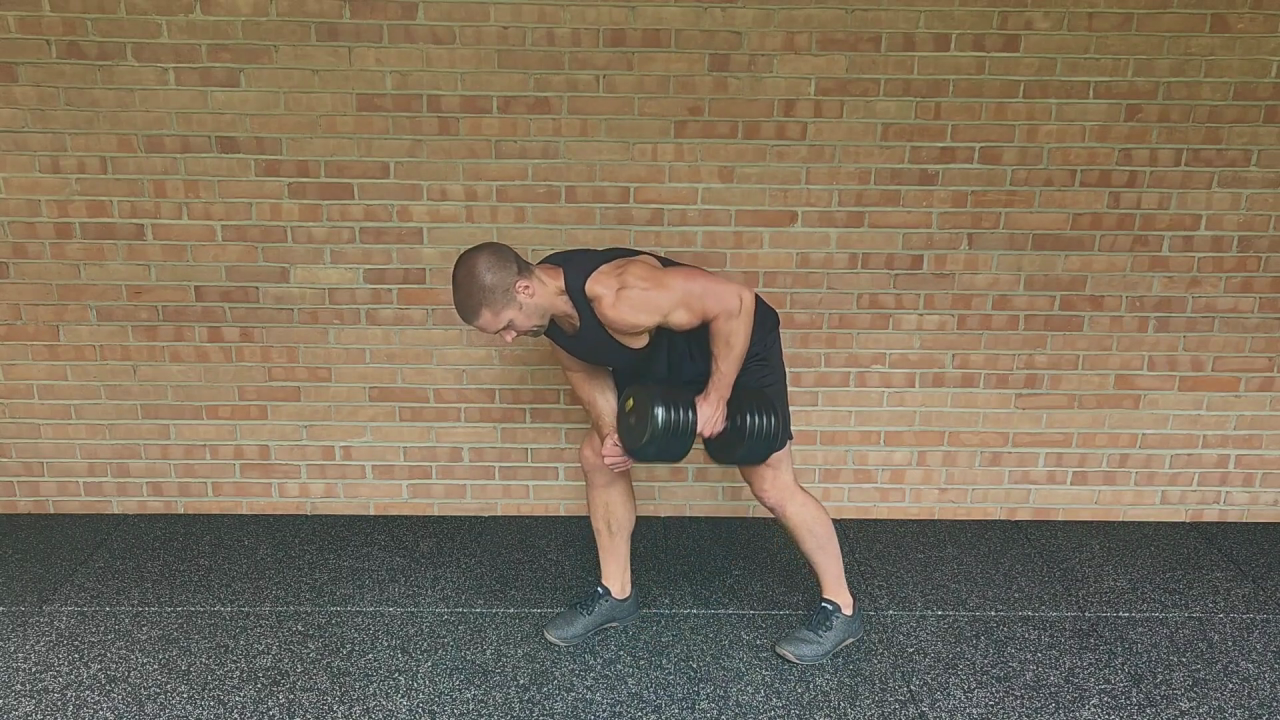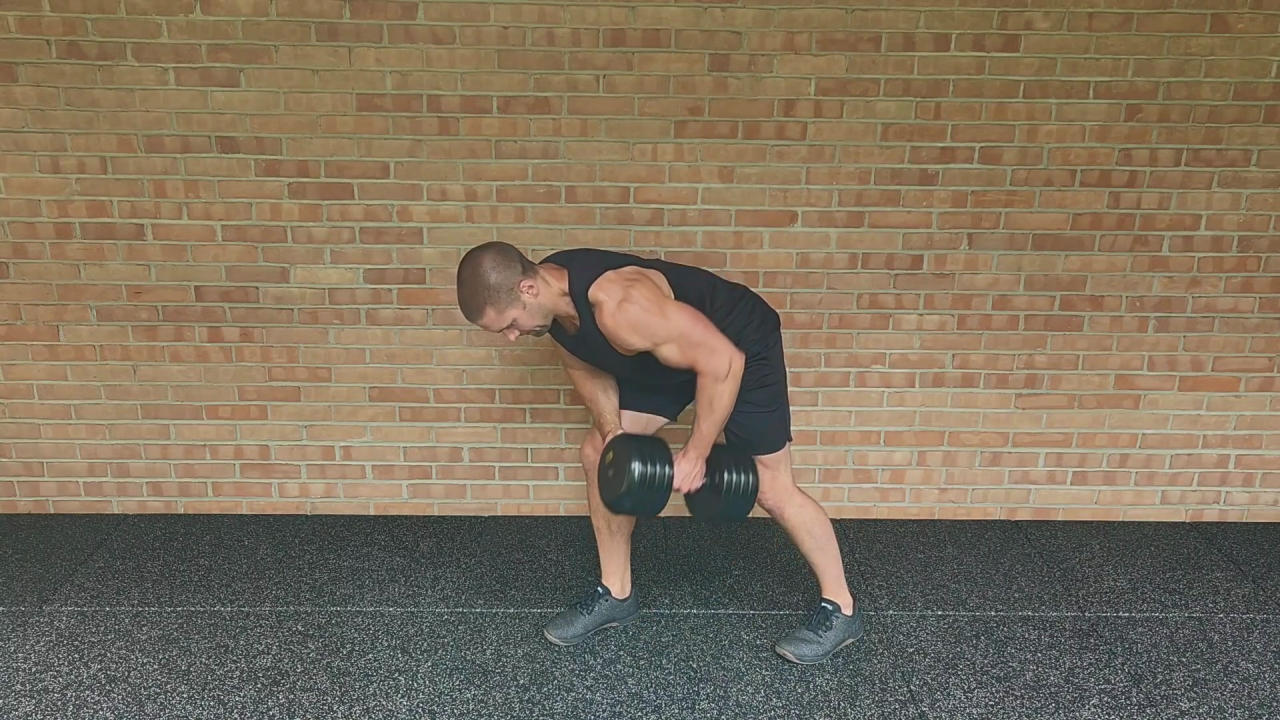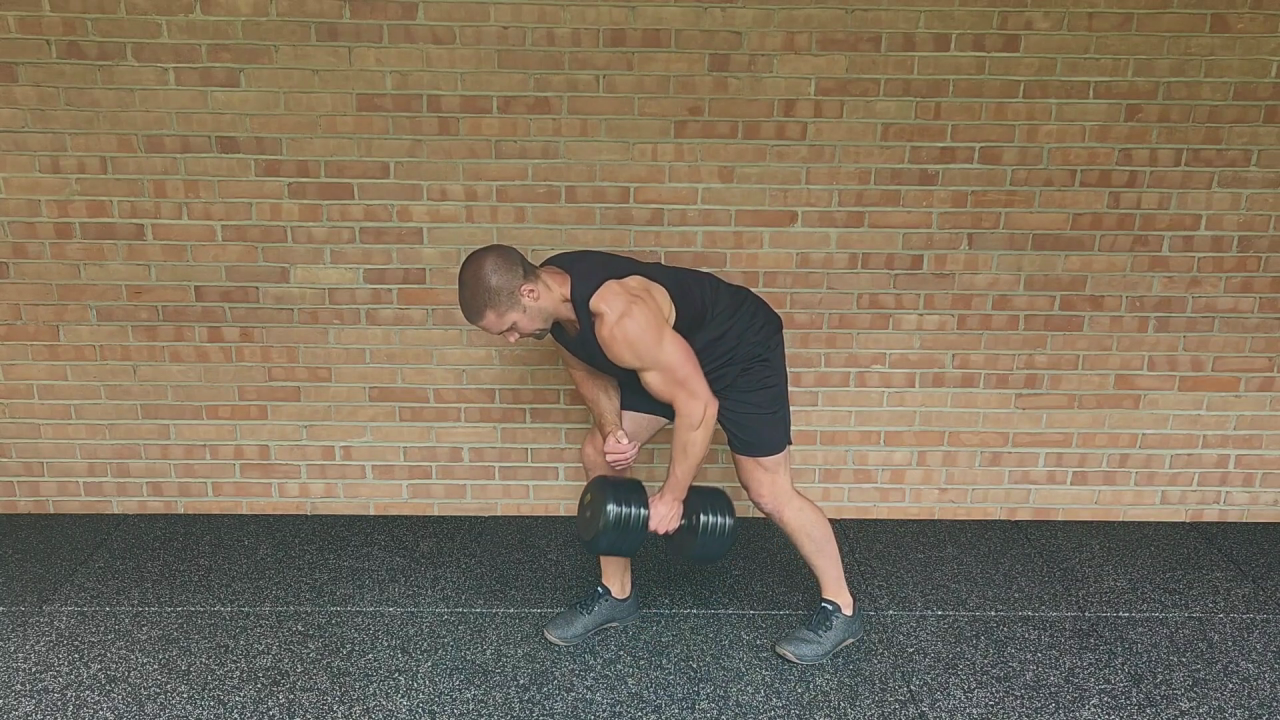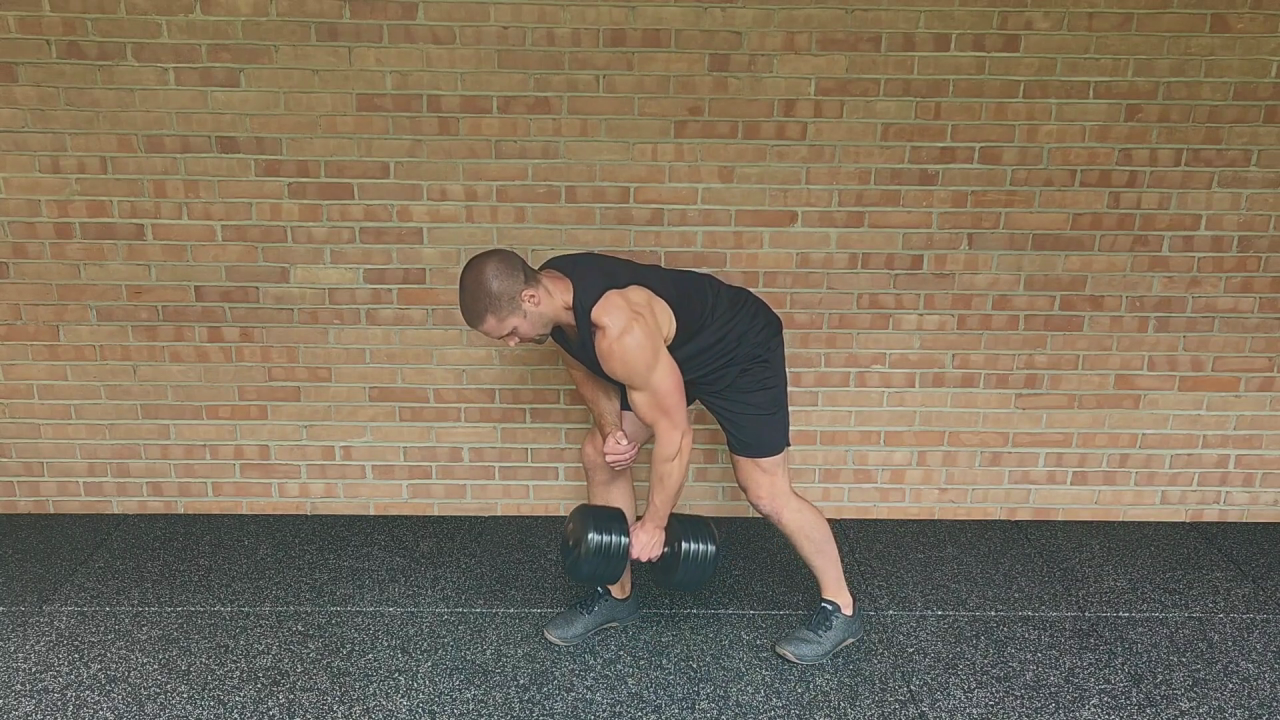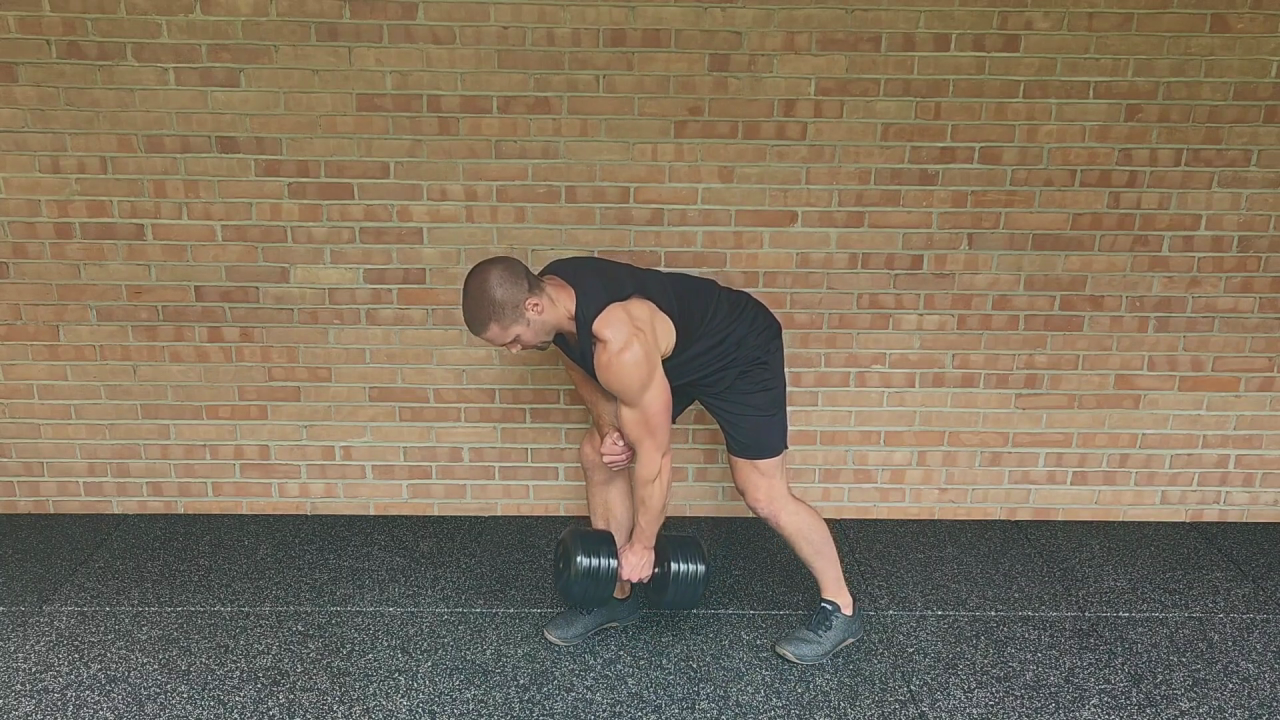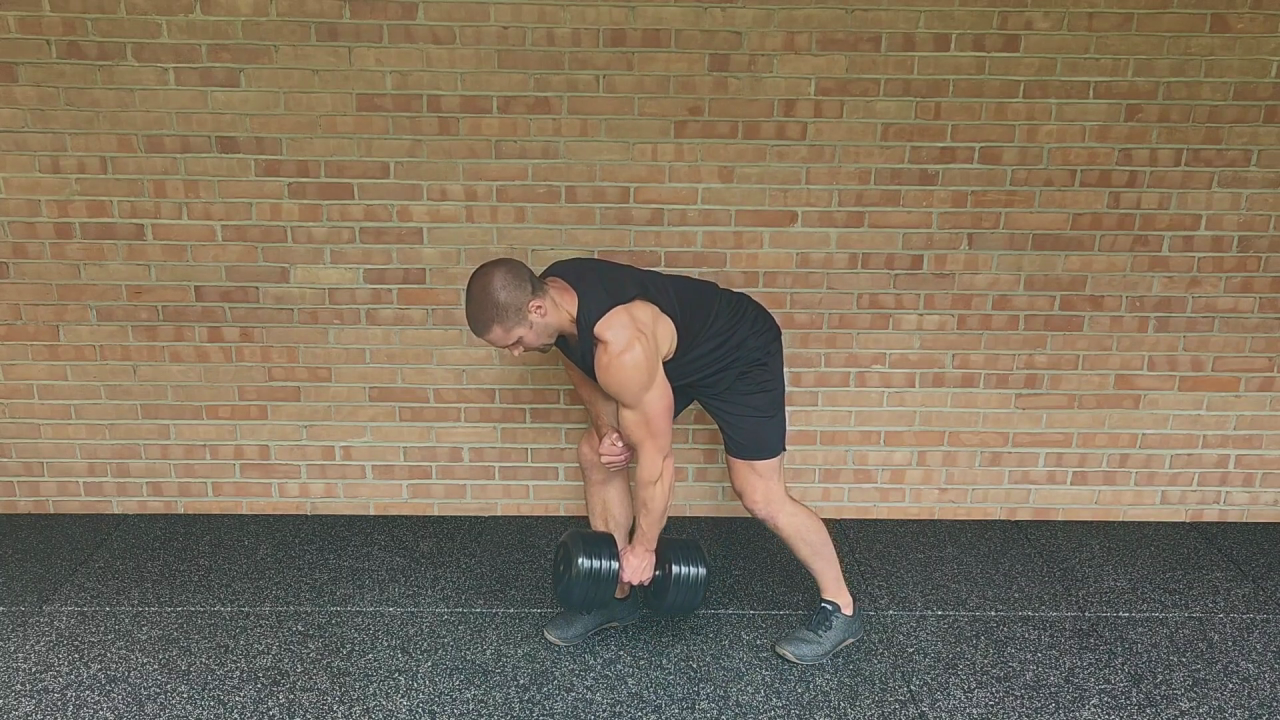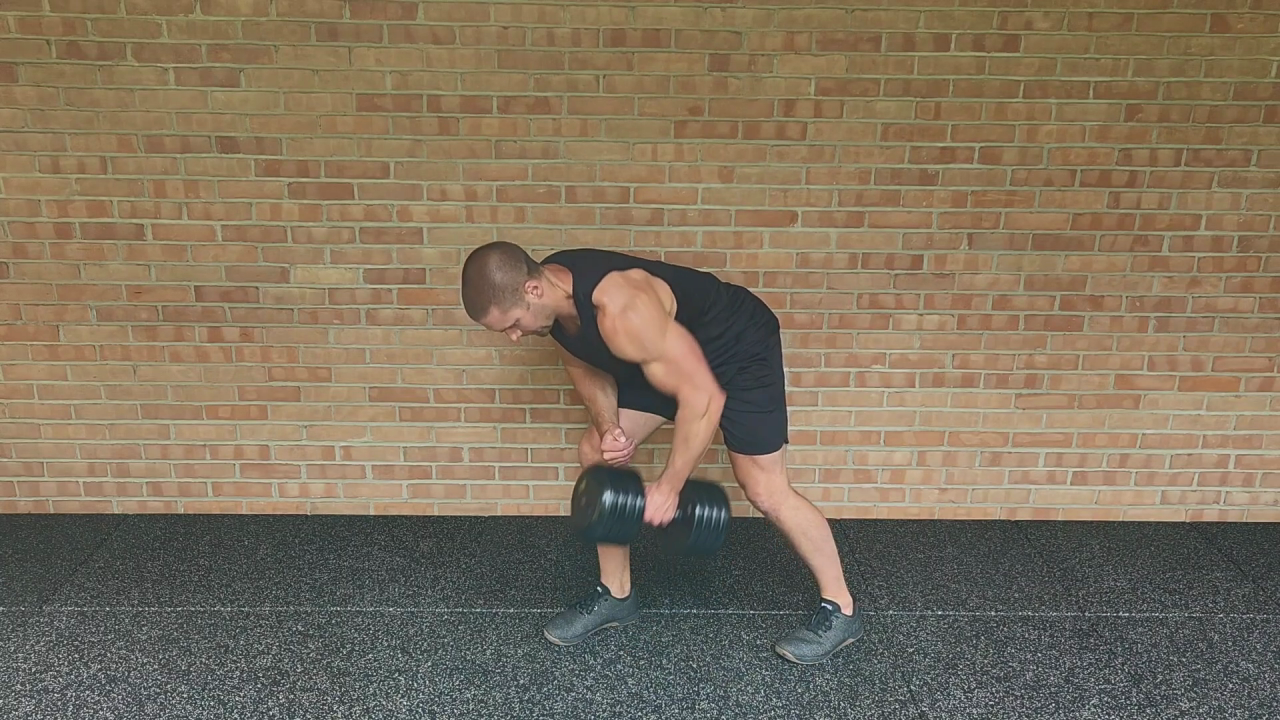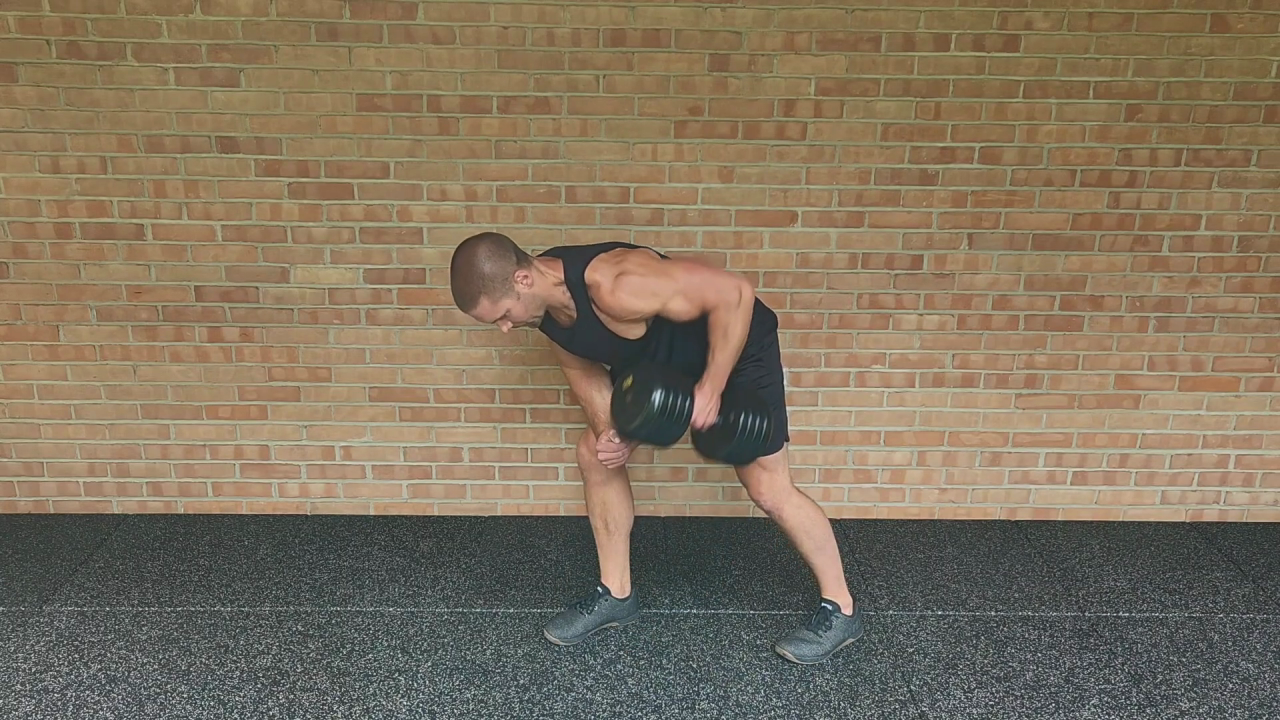
dt=0.2s
person 1, frame 1
left shoulder: (617, 299)
right shoulder: (545, 303)
left elbow: (735, 300)
right elbow: (583, 368)
left wrist: (716, 396)
right wrist: (609, 431)
left hip: (738, 347)
right hip: (661, 356)
left knee: (772, 488)
right knee: (598, 458)
left ankle: (841, 608)
right ankle: (616, 594)
person 1, frame 2
left shoulder: (619, 307)
right shoulder: (549, 298)
left elbow: (722, 362)
right elbow: (585, 365)
left wrist: (696, 455)
right wrist: (610, 429)
left hip: (739, 352)
right hip: (666, 352)
left knee: (770, 489)
right knee: (598, 455)
left ankle: (841, 608)
right ankle: (616, 594)
person 1, frame 3
left shoulder: (620, 319)
right shoulder: (552, 294)
left elbow: (699, 404)
right elbow: (586, 364)
left wrist: (671, 497)
right wrist: (610, 428)
left hip: (741, 348)
right hip: (670, 352)
left knee: (768, 492)
right knee: (598, 455)
left ankle: (841, 608)
right ankle: (616, 594)
person 1, frame 4
left shoulder: (620, 331)
right shoulder: (552, 291)
left elbow: (674, 434)
right elbow: (585, 364)
left wrist: (654, 524)
right wrist: (610, 428)
left hip: (741, 349)
right hip: (672, 350)
left knee: (766, 493)
right knee: (598, 455)
left ankle: (841, 608)
right ankle: (616, 594)
person 1, frame 5
left shoulder: (621, 344)
right shoulder: (552, 293)
left elbow: (654, 455)
right elbow: (582, 364)
left wrist: (642, 546)
right wrist: (607, 428)
left hip: (740, 352)
right hip: (674, 353)
left knee: (764, 496)
right knee: (597, 455)
left ankle: (841, 608)
right ankle: (616, 595)
person 1, frame 6
left shoulder: (621, 346)
right shoulder: (551, 293)
left elbow: (655, 457)
right elbow: (582, 365)
left wrist: (643, 547)
right wrist: (605, 428)
left hip: (740, 354)
right hip: (675, 351)
left knee: (761, 497)
right knee: (595, 455)
left ankle: (841, 609)
right ankle: (615, 595)
person 1, frame 7
left shoulder: (619, 312)
right shoulder: (551, 288)
left elbow: (705, 399)
right elbow: (582, 363)
left wrist: (667, 488)
right wrist: (607, 427)
left hip: (737, 347)
right hip: (670, 347)
left knee: (765, 491)
right knee: (595, 452)
left ankle: (840, 609)
right ankle: (616, 593)
person 1, frame 8
left shoulder: (613, 288)
right shoulder: (543, 294)
left elbow: (734, 294)
right elbow: (580, 365)
left wrist: (710, 389)
right wrist: (604, 429)
left hip: (738, 344)
right hip: (659, 352)
left knee: (768, 489)
right knee: (596, 456)
left ankle: (841, 608)
right ankle: (616, 594)
